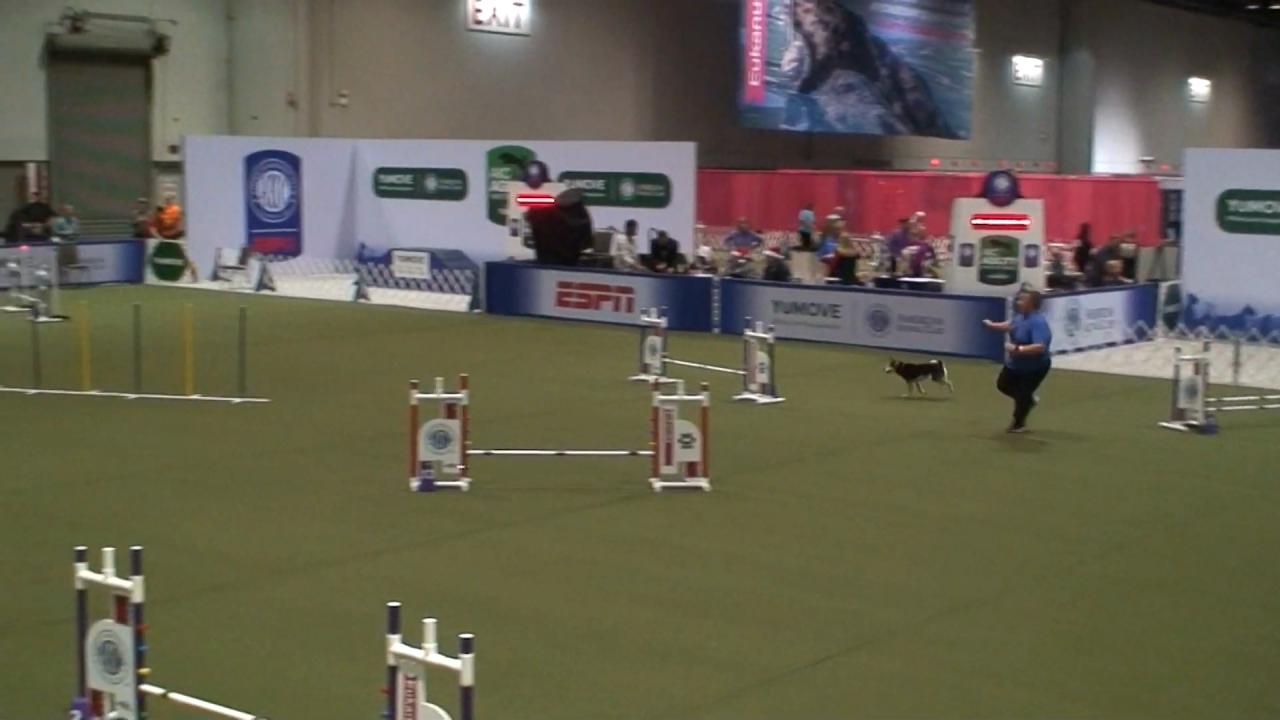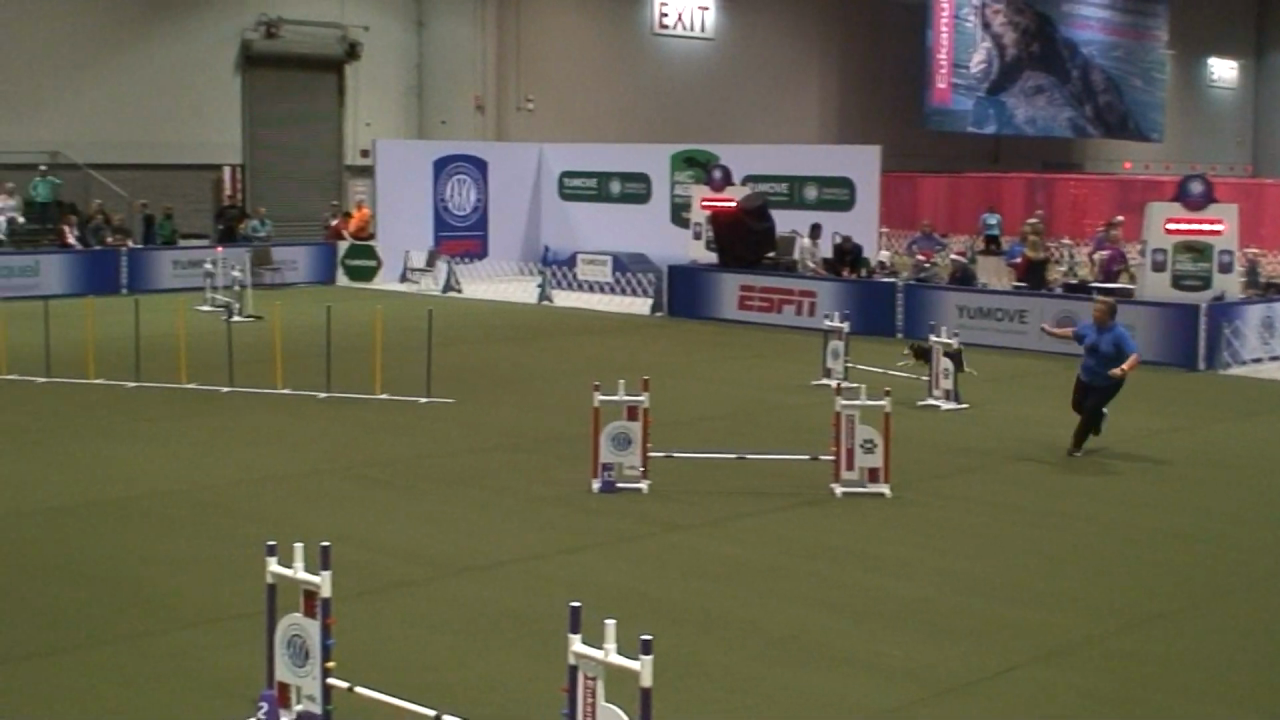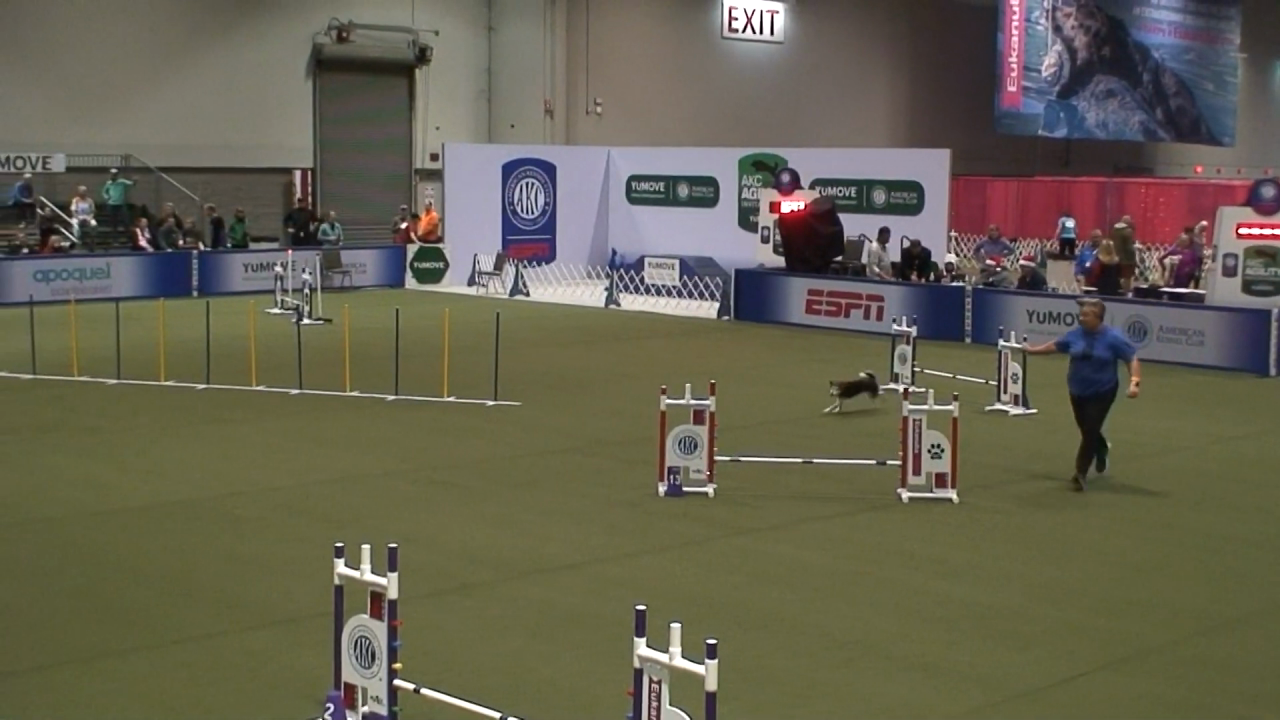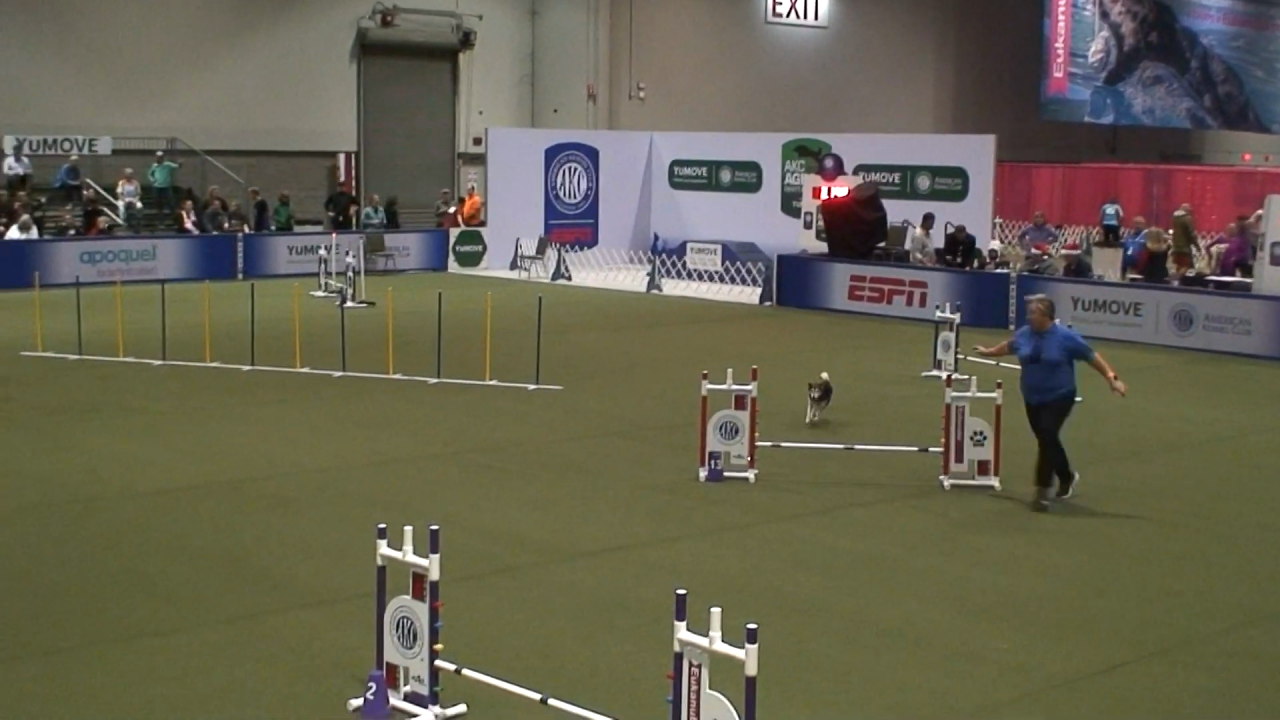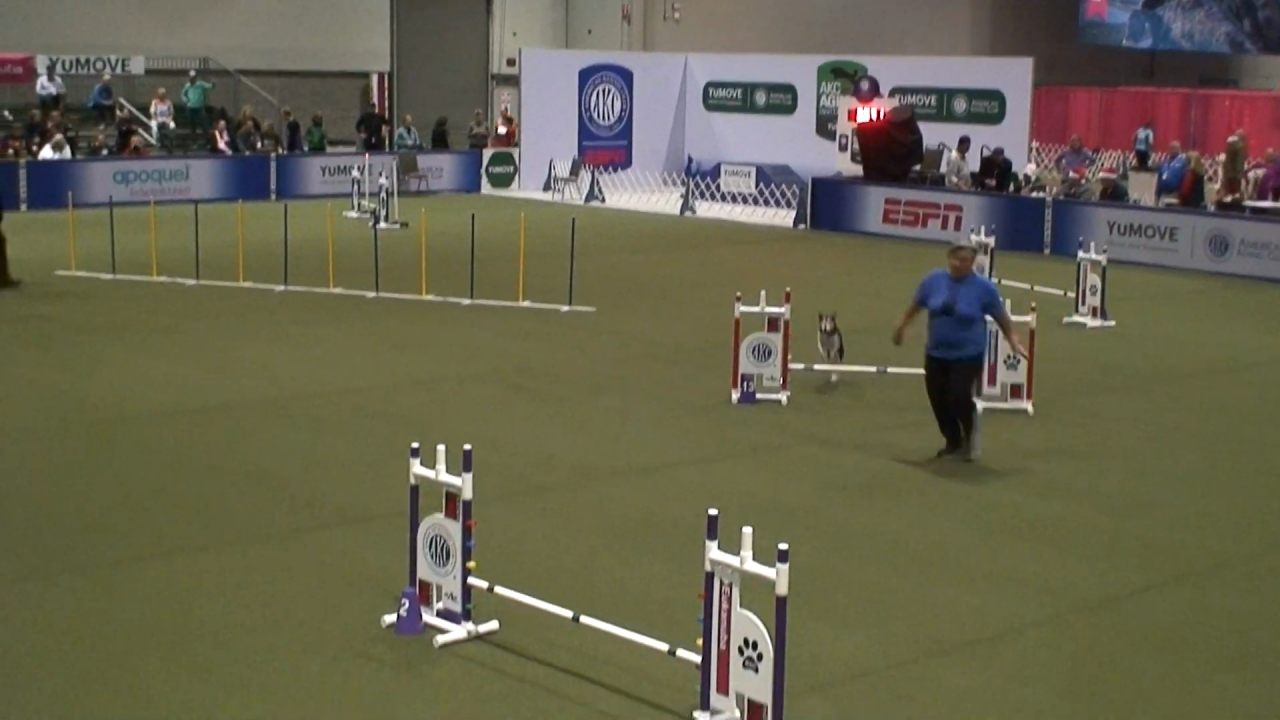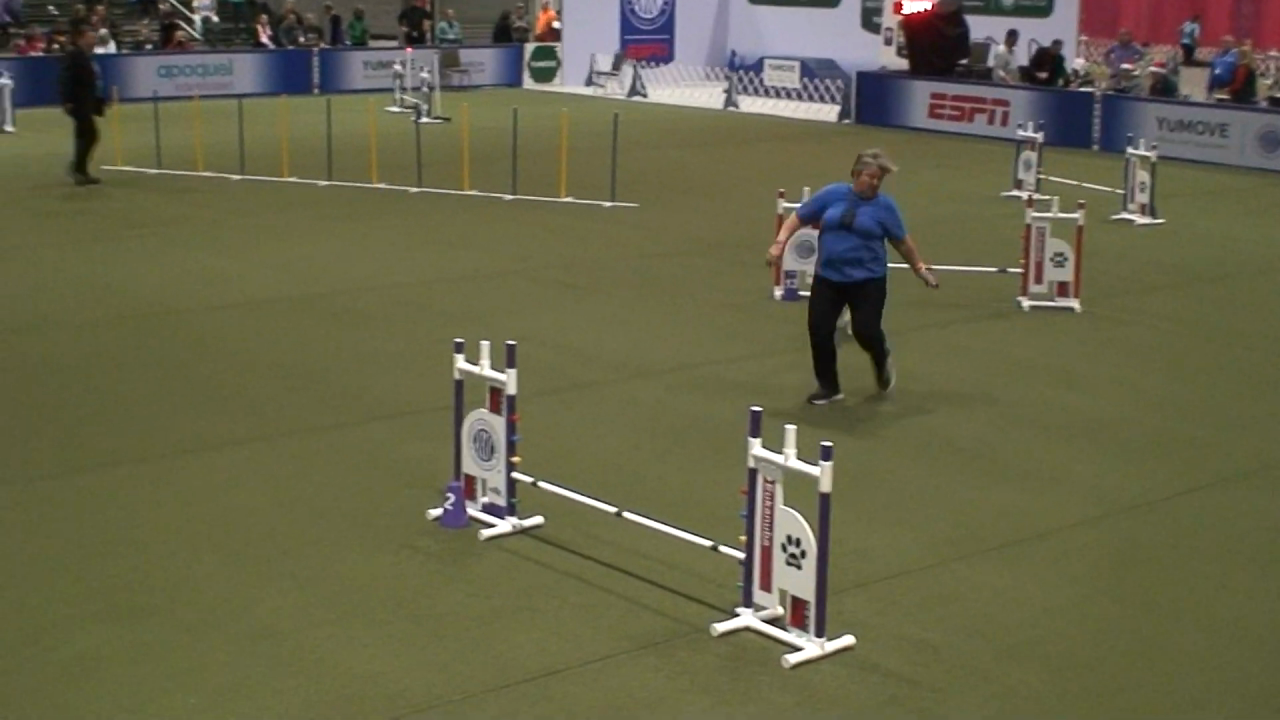
dt=0.5s
person 1, frame 1
left shoulder: (1037, 323)
right shoulder: (1022, 316)
left elbow: (1039, 347)
right elbow: (1012, 325)
left wrist: (1017, 349)
right wrist: (993, 326)
left hip: (1035, 367)
left knee: (1023, 395)
right knee: (1002, 385)
left ankle: (1019, 423)
right ankle: (1029, 400)
person 1, frame 2
left shoulder: (1120, 334)
right shoulder: (1090, 327)
left elbow: (1135, 357)
right elbow: (1073, 333)
left wrist: (1123, 370)
right wrist: (1053, 331)
left hip: (1108, 382)
right hip: (1085, 377)
left knee: (1089, 412)
right knee: (1078, 405)
left ankle: (1077, 445)
right ankle: (1099, 415)
person 1, frame 3
left shoulder: (1113, 337)
right shoulder: (1075, 333)
left elbow: (1132, 359)
right elbow: (1056, 346)
left wrist: (1134, 382)
right wrist: (1034, 350)
left hip: (1102, 392)
right hip: (1078, 391)
left knee: (1090, 428)
right knee: (1086, 428)
left ankle: (1081, 473)
right ankle: (1102, 448)
person 1, frame 4
left shoulder: (1065, 336)
right shoulder: (1024, 333)
left elbow: (1092, 356)
right elbow: (1009, 347)
left wrist: (1112, 378)
right wrist: (989, 352)
left hip: (1058, 397)
right hip: (1033, 399)
left knee: (1048, 436)
right knee: (1045, 439)
left ankle: (1044, 488)
right ankle: (1067, 477)
person 1, frame 5
left shoulder: (983, 287)
right shoulder: (934, 280)
left elbow: (1000, 315)
right elbow: (916, 304)
left wrist: (1014, 340)
right wrist: (901, 326)
left hip: (968, 355)
right hip: (937, 353)
left knee: (959, 397)
right knee: (939, 399)
left ankle: (967, 437)
right ankle: (953, 442)
person 1, frame 6
left shoulder: (885, 207)
right shoulder: (831, 195)
left elbow: (902, 242)
right elbow: (798, 217)
left wrist: (920, 269)
right wrist: (779, 243)
left hip: (867, 280)
right hip: (827, 277)
left knee: (866, 330)
right knee: (819, 329)
left ankle: (881, 360)
right ankle: (828, 386)
